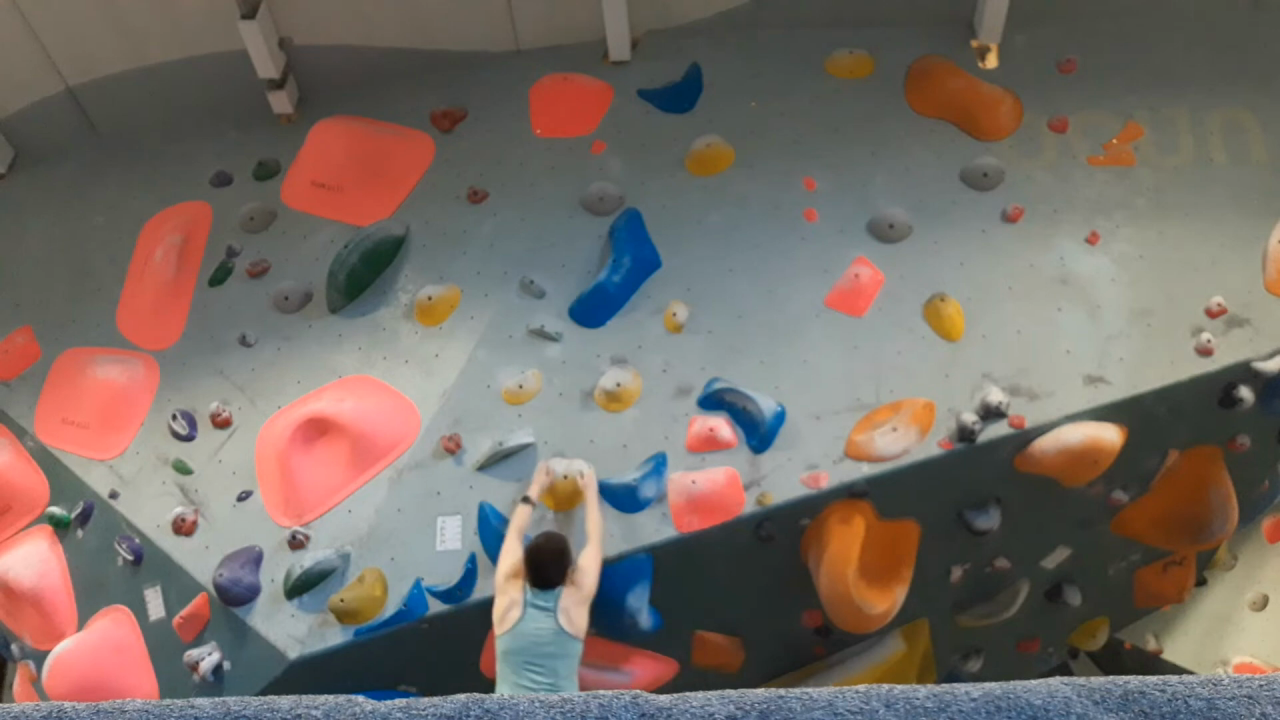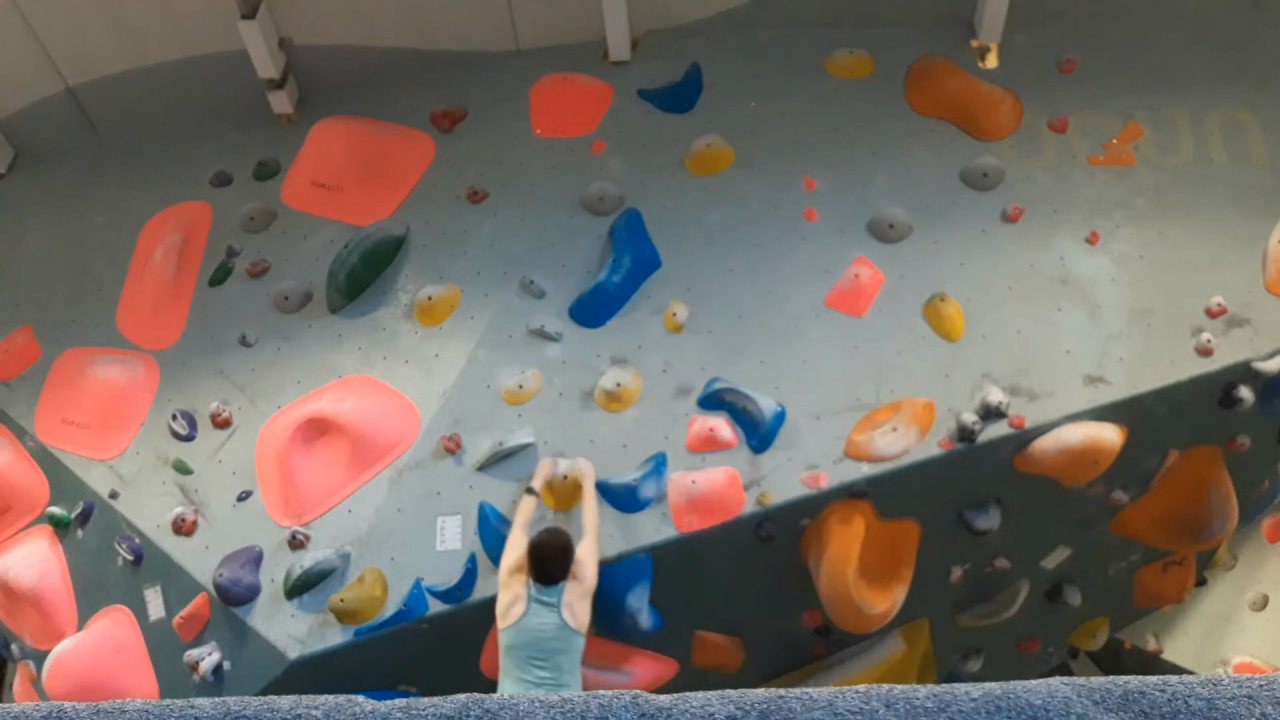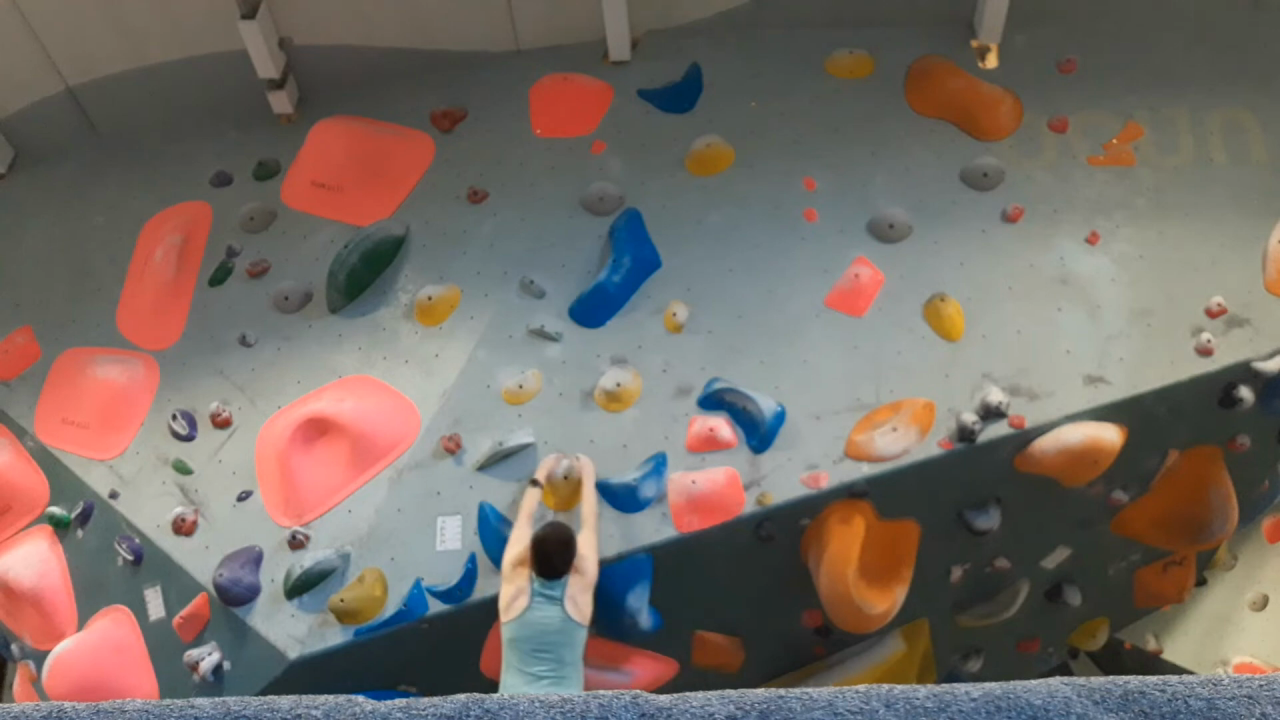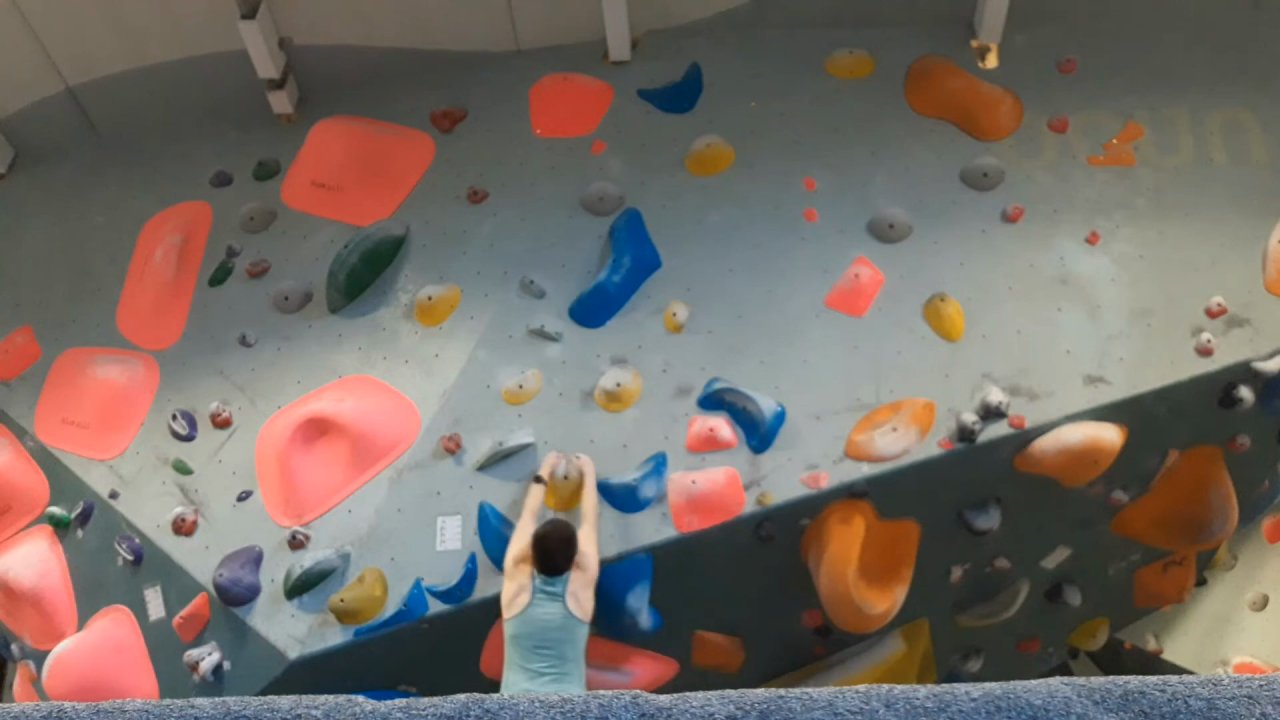
dt=0.1s
person 1, frame 1
left shoulder: (508, 596)
right shoulder: (577, 600)
left elbow: (513, 535)
right elbow: (594, 542)
left wrist: (535, 489)
right wrist: (590, 490)
person 1, frame 2
left shoulder: (512, 589)
right shoulder: (578, 593)
left elbow: (519, 527)
right elbow: (590, 533)
left wrist: (537, 482)
right wrist: (588, 482)
person 1, frame 3
left shoulder: (514, 582)
right shoulder: (580, 587)
left elbow: (524, 520)
right elbow: (589, 524)
left wrist: (541, 474)
right wrist: (587, 475)
person 1, frame 4
left shoulder: (516, 579)
right shoulder: (582, 583)
left elbow: (528, 516)
right elbow: (589, 520)
left wrist: (544, 473)
right wrist: (588, 473)
